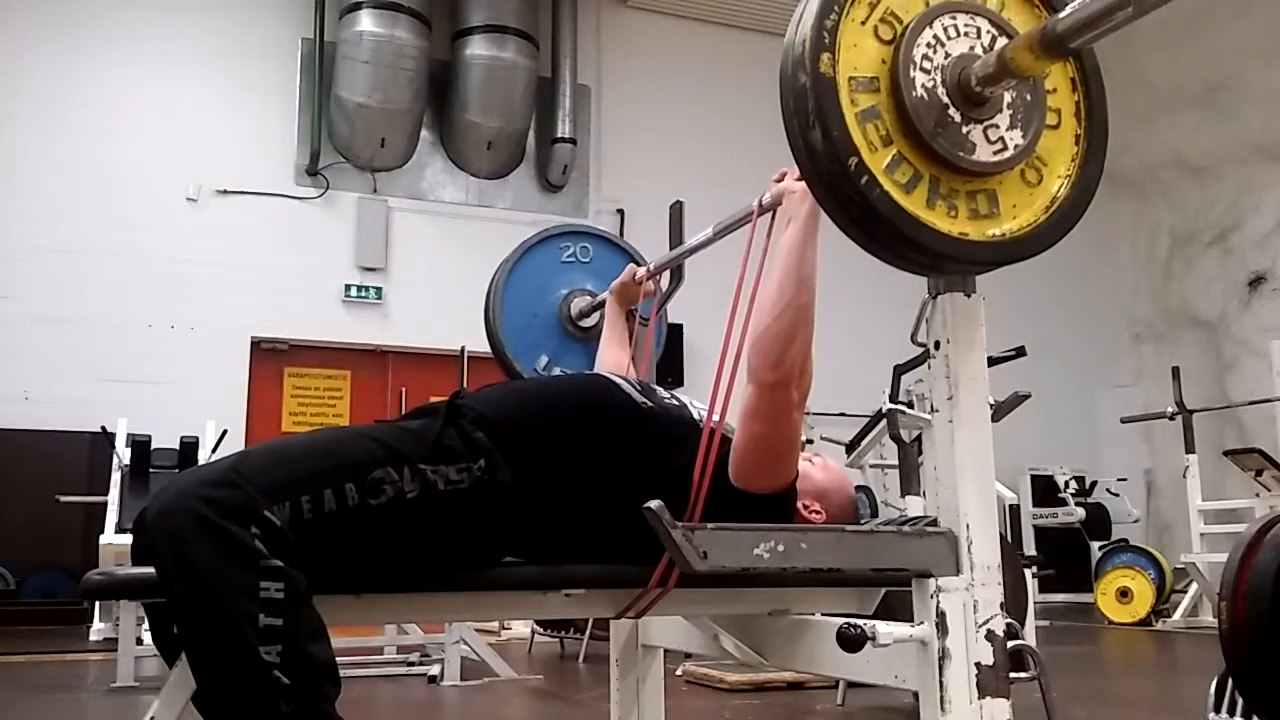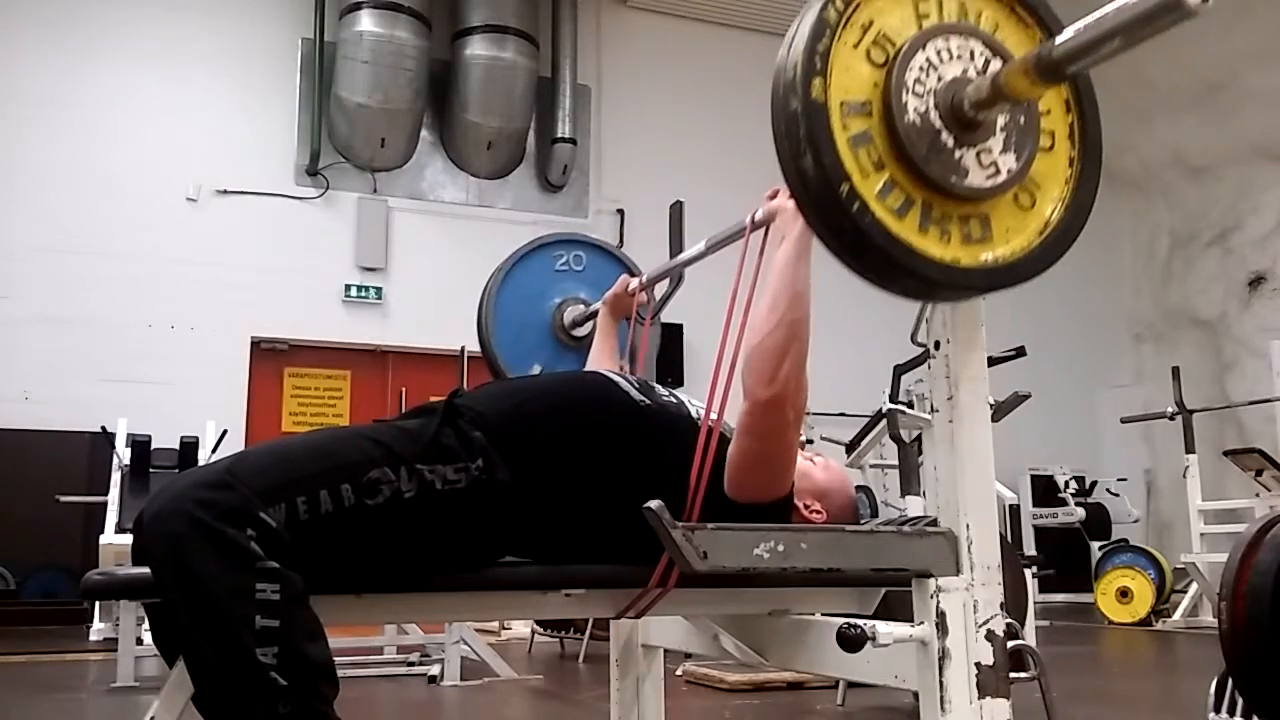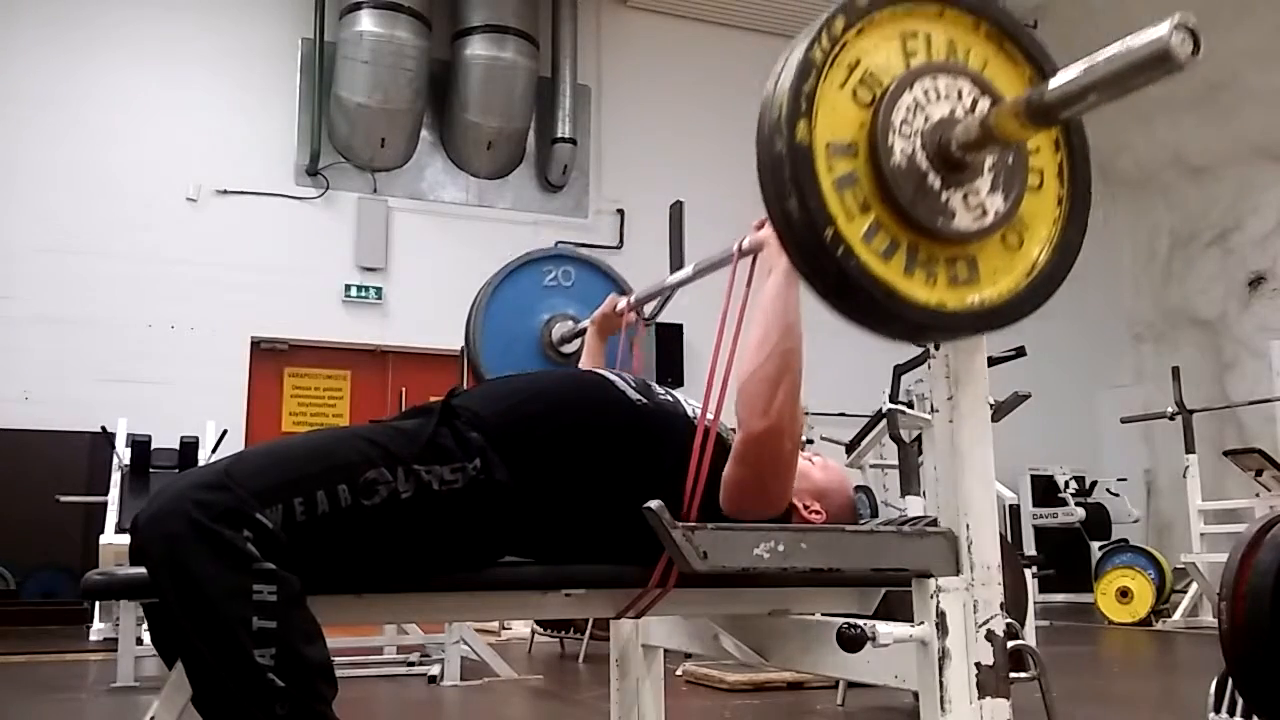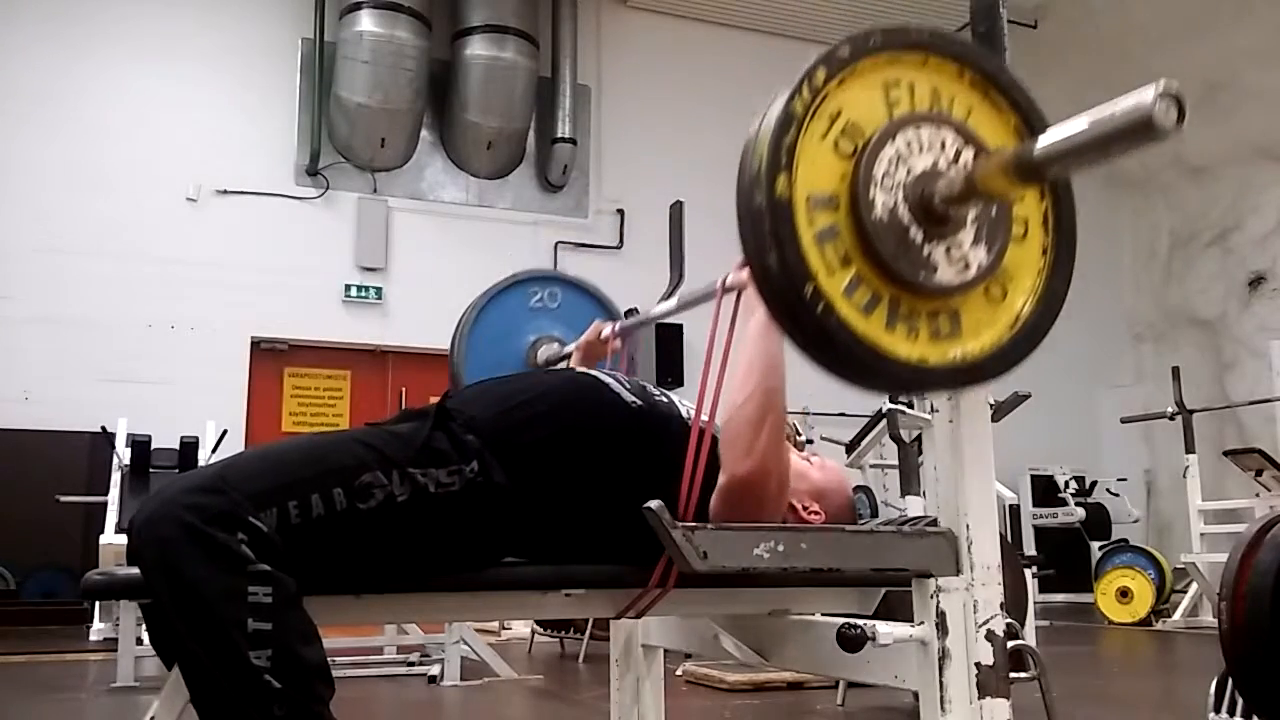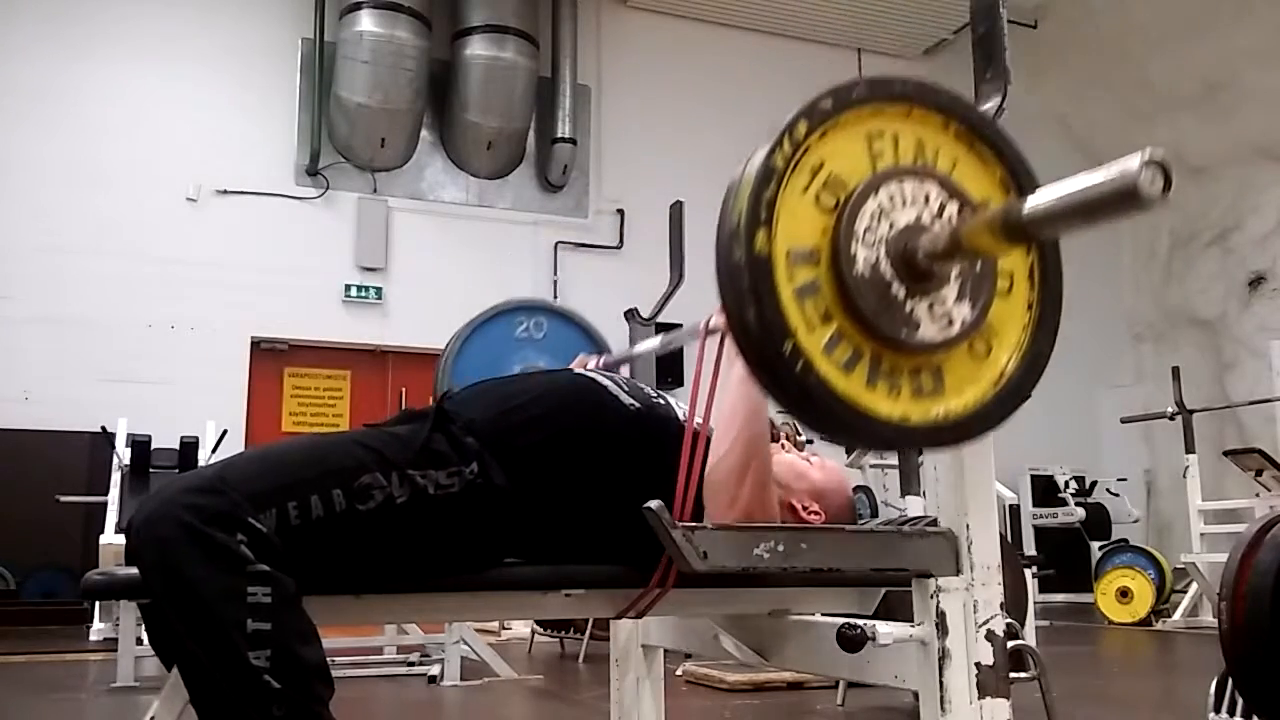
dt=0.2s
person 1, frame 1
left shoulder: (749, 498)
right shoulder: (695, 461)
left elbow: (776, 377)
right elbow: (613, 405)
left wrist: (800, 214)
right wrist: (616, 309)
left knee: (209, 512)
right knee: (181, 519)
person 1, frame 2
left shoulder: (748, 501)
right shoulder: (697, 465)
left elbow: (770, 394)
right elbow: (604, 412)
left wrist: (794, 232)
right wrist: (609, 320)
left knee: (205, 514)
right knee: (181, 520)
person 1, frame 3
left shoulder: (748, 504)
right shoulder: (693, 466)
left elbow: (763, 424)
right elbow: (595, 420)
left wrist: (781, 262)
right wrist: (598, 337)
left knee: (202, 517)
right knee: (180, 521)
person 1, frame 4
left shoulder: (746, 512)
right shoulder: (685, 466)
left elbow: (747, 461)
left wrist: (764, 300)
right wrist: (583, 364)
left knee: (198, 520)
right knee: (176, 524)
person 1, frame 5
left shoulder: (755, 506)
right shoulder: (687, 467)
left elbow: (734, 512)
right wrist: (580, 385)
left knee: (198, 522)
right knee: (175, 525)
